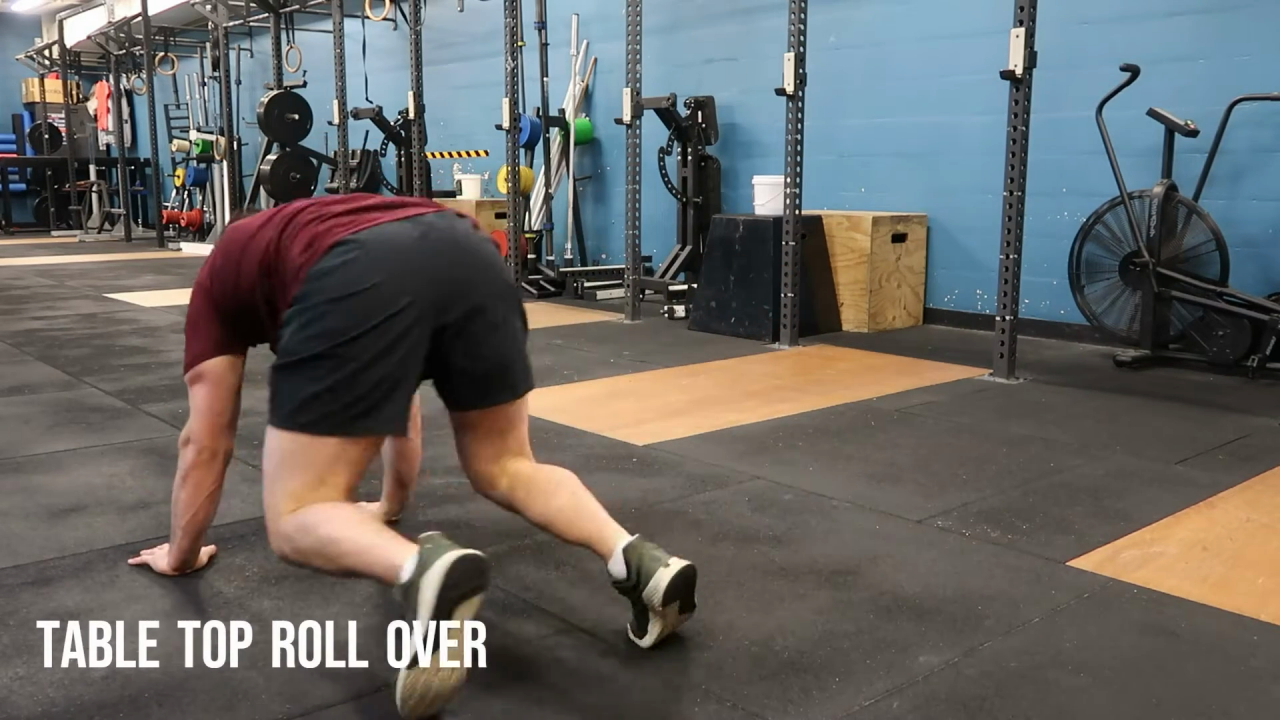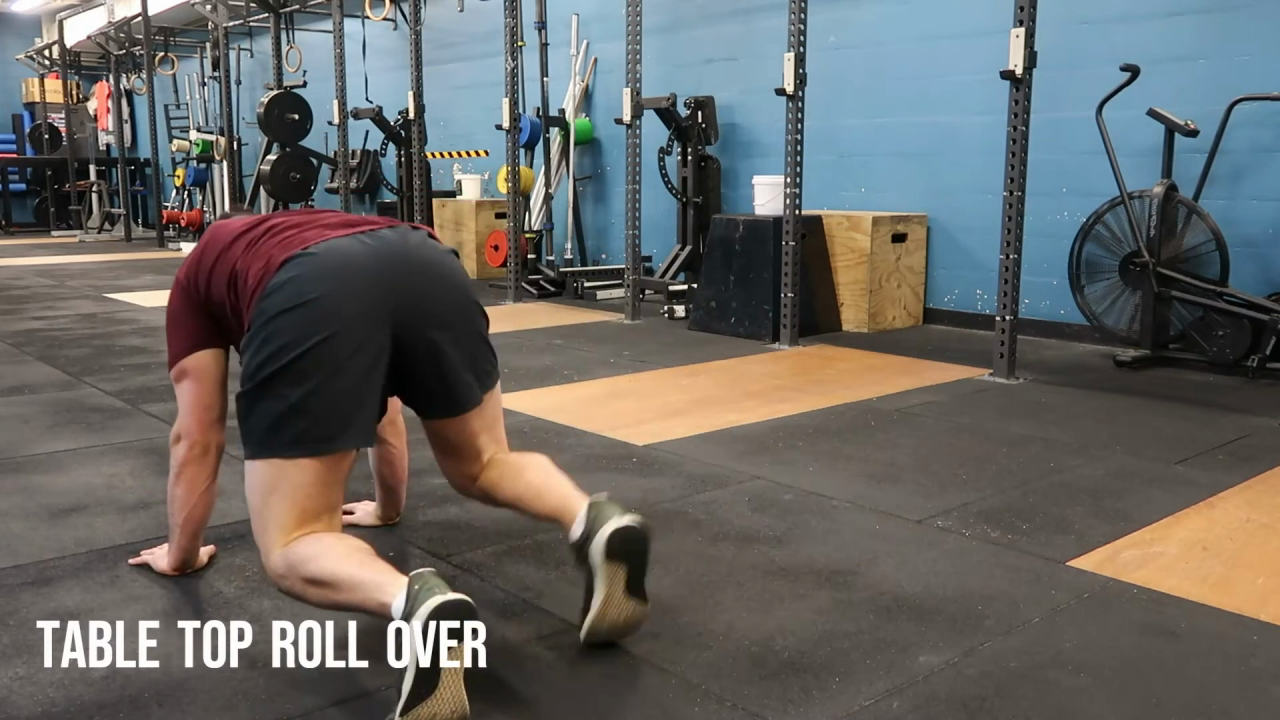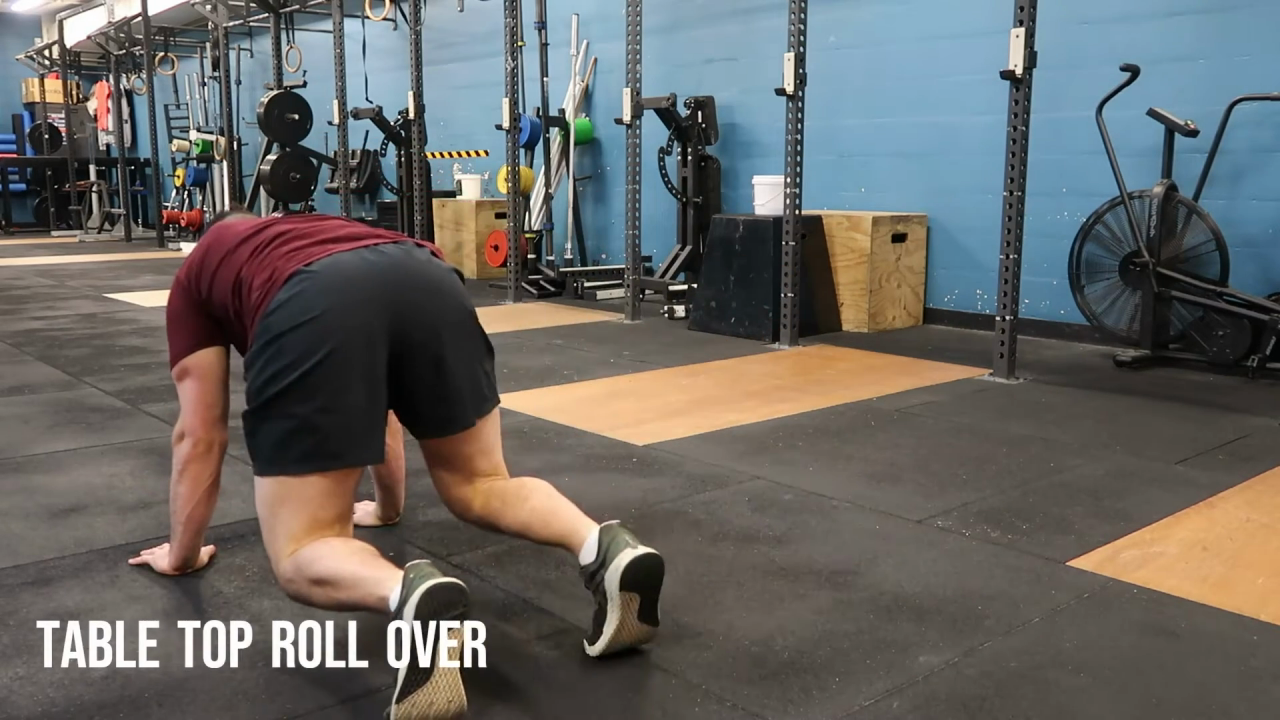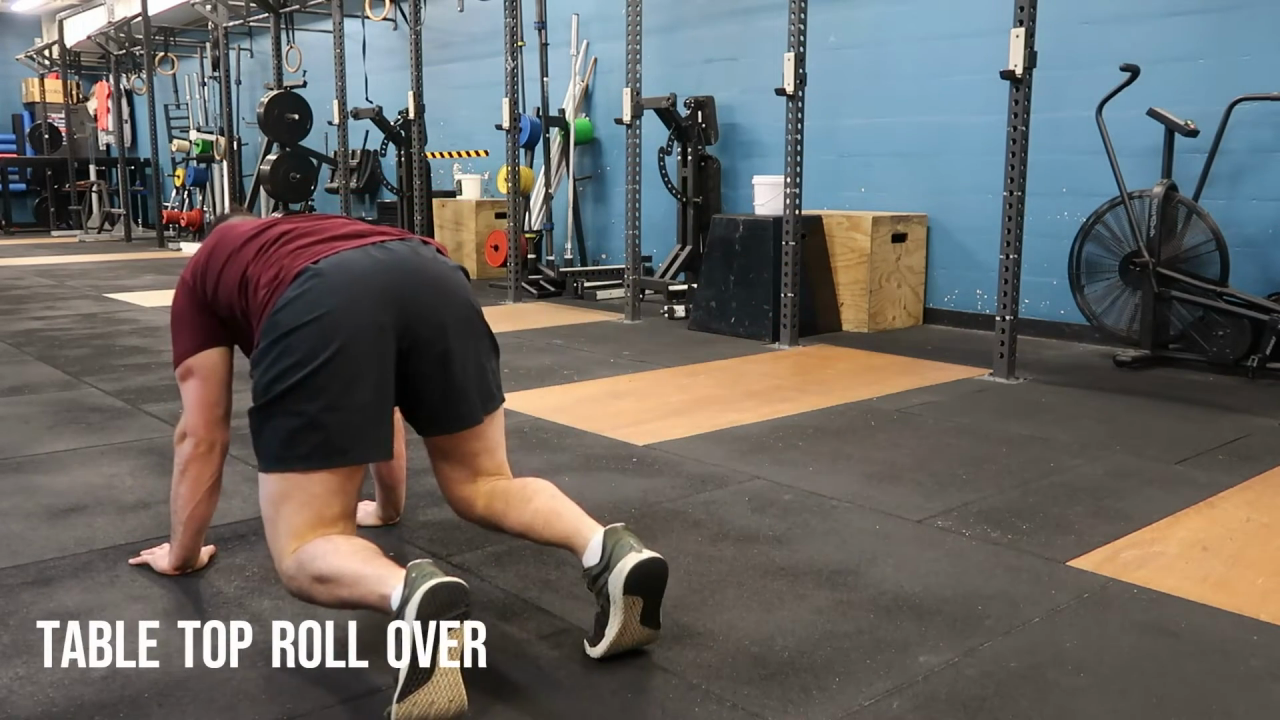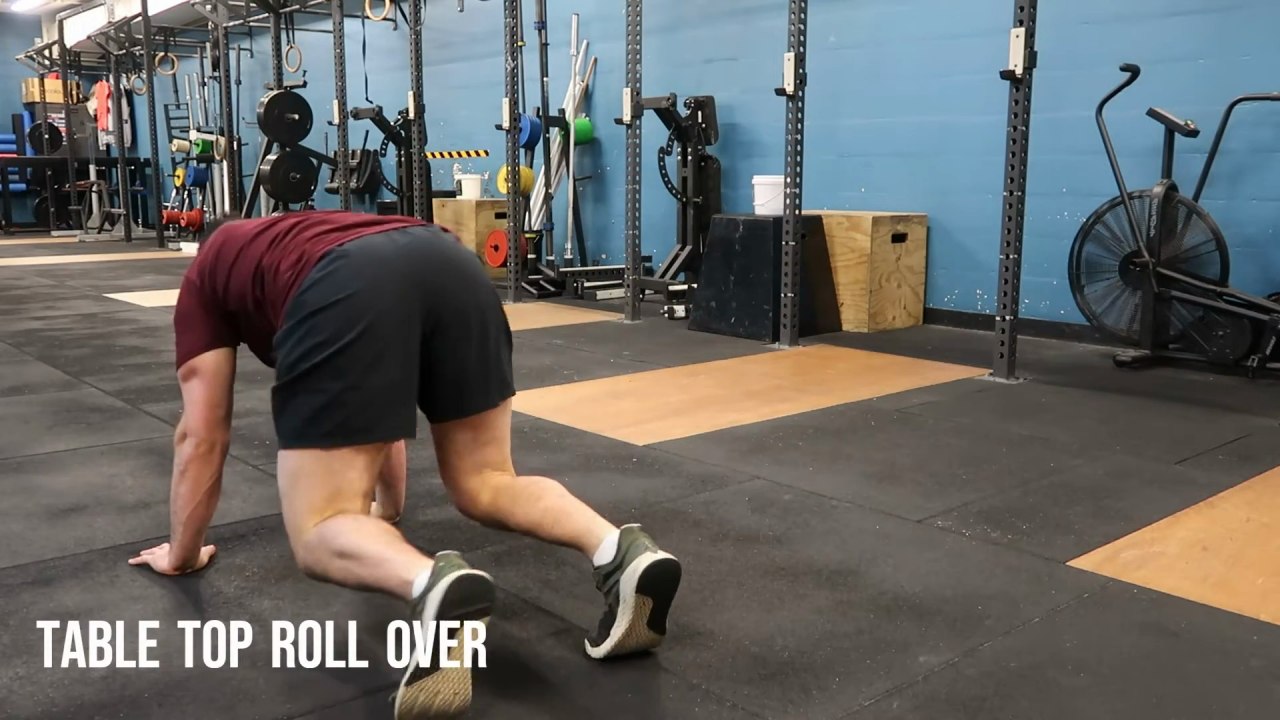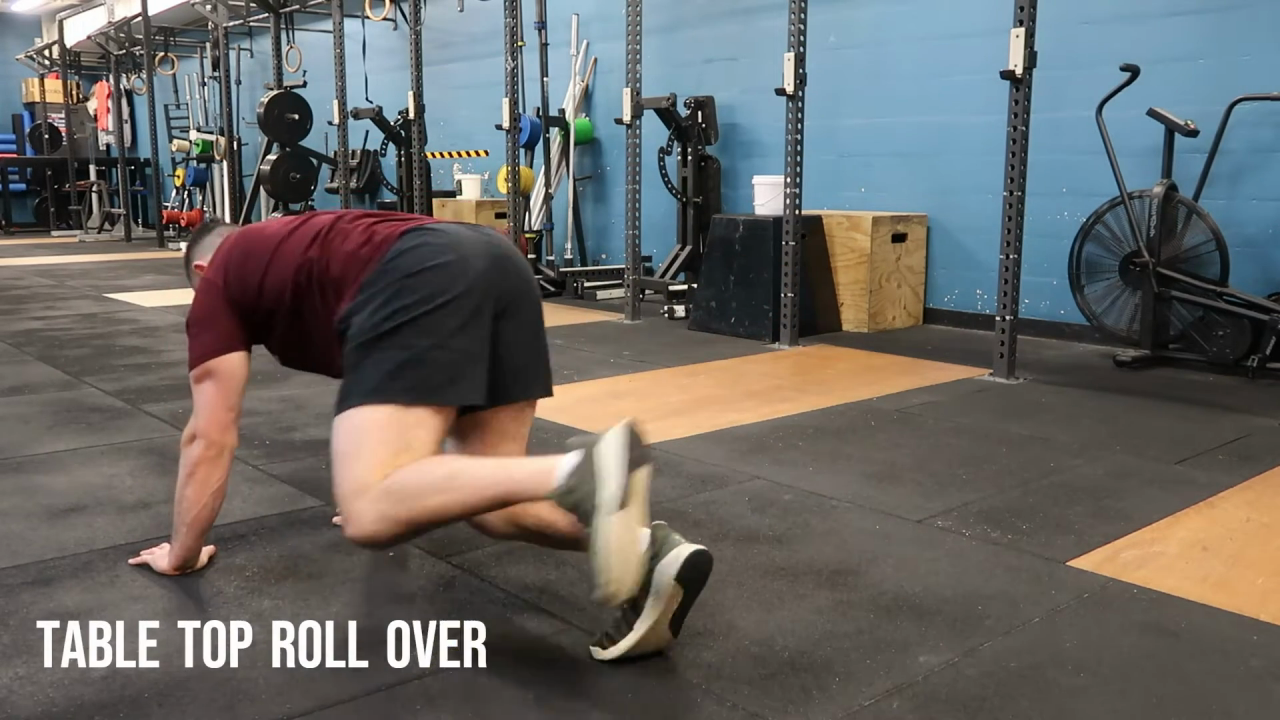
dt=0.3s
person 1, frame 1
left shoulder: (219, 275)
left elbow: (205, 443)
right elbow: (396, 399)
left wrist: (180, 554)
right wrist: (393, 505)
left hip: (358, 284)
left knee: (298, 525)
right knee: (504, 470)
left ankle: (422, 570)
right ankle: (633, 559)
person 1, frame 2
left shoulder: (199, 274)
left elbow: (197, 438)
right elbow: (381, 402)
left wrist: (182, 552)
right wrist: (388, 506)
left hip: (311, 299)
left knee: (291, 548)
right knee: (486, 466)
left ankle: (416, 604)
right ankle: (596, 524)
person 1, frame 3
left shoulder: (197, 273)
left elbow: (199, 436)
right elbow: (377, 403)
left wrist: (182, 553)
right wrist: (388, 507)
left hip: (314, 314)
left knee: (303, 556)
right knee: (479, 489)
left ankle: (410, 597)
right ankle: (604, 549)
person 1, frame 4
left shoulder: (201, 274)
left elbow: (201, 435)
right elbow: (379, 397)
left wrist: (183, 552)
right wrist: (388, 507)
left hip: (322, 309)
left knee: (306, 554)
right knee: (484, 489)
left ankle: (415, 596)
right ankle: (609, 552)
person 1, frame 5
left shoulder: (207, 274)
left elbow: (202, 435)
right elbow: (381, 398)
left wrist: (183, 552)
right wrist: (388, 505)
left hip: (348, 293)
left knee: (323, 536)
right knee: (487, 485)
left ankle: (432, 585)
right ankle: (621, 552)
person 1, frame 6
left shoulder: (221, 279)
right shoulder: (292, 254)
left elbow: (210, 438)
right elbow: (379, 389)
left wrist: (182, 551)
left hip: (422, 281)
right hip: (490, 260)
left knee: (374, 519)
right knee: (482, 489)
left ankle: (583, 467)
right ankle: (648, 547)
